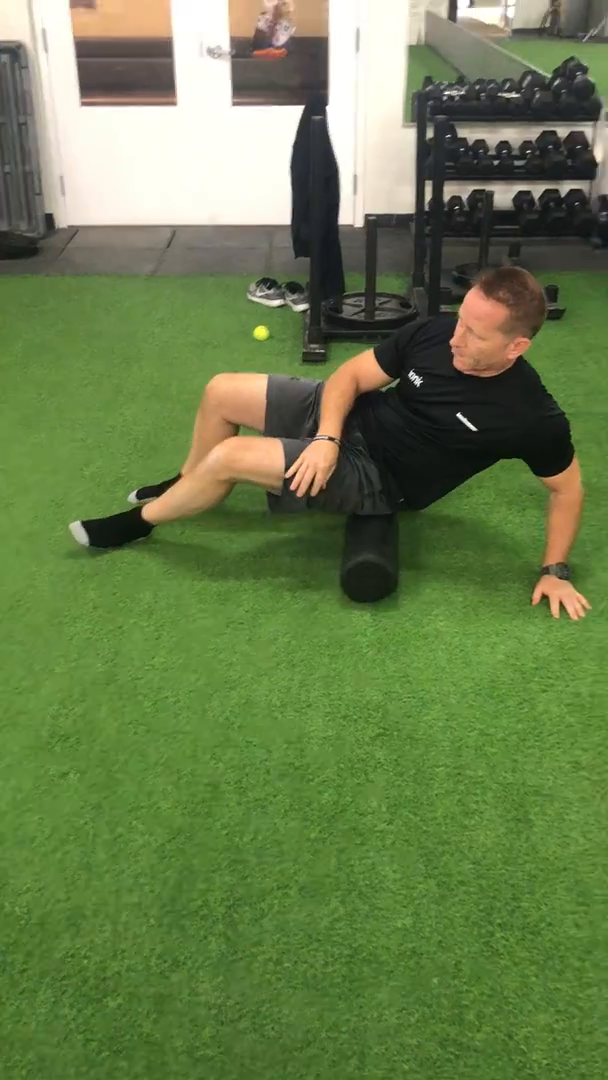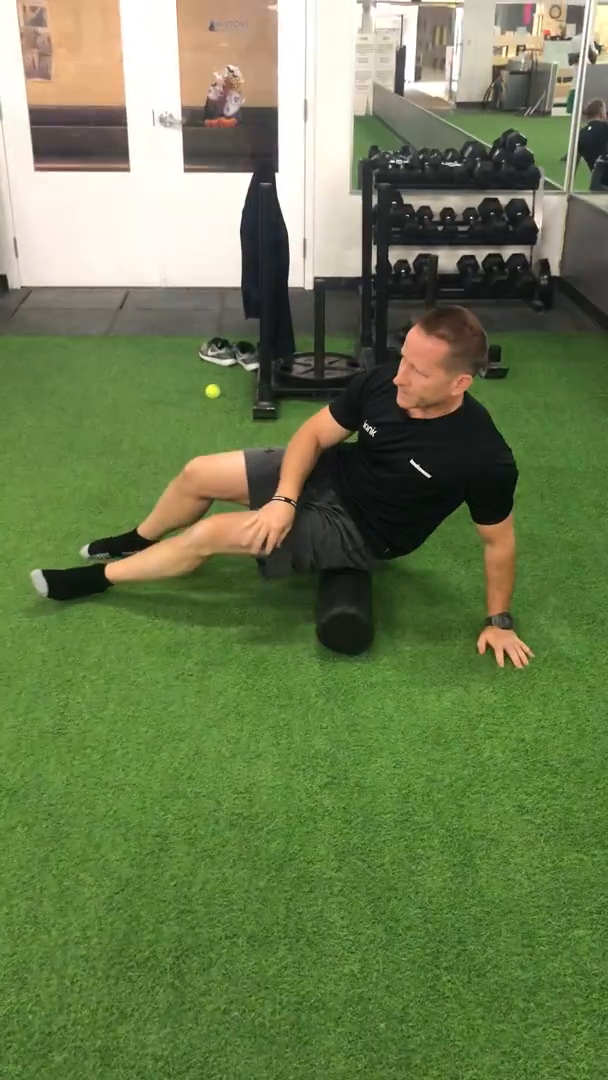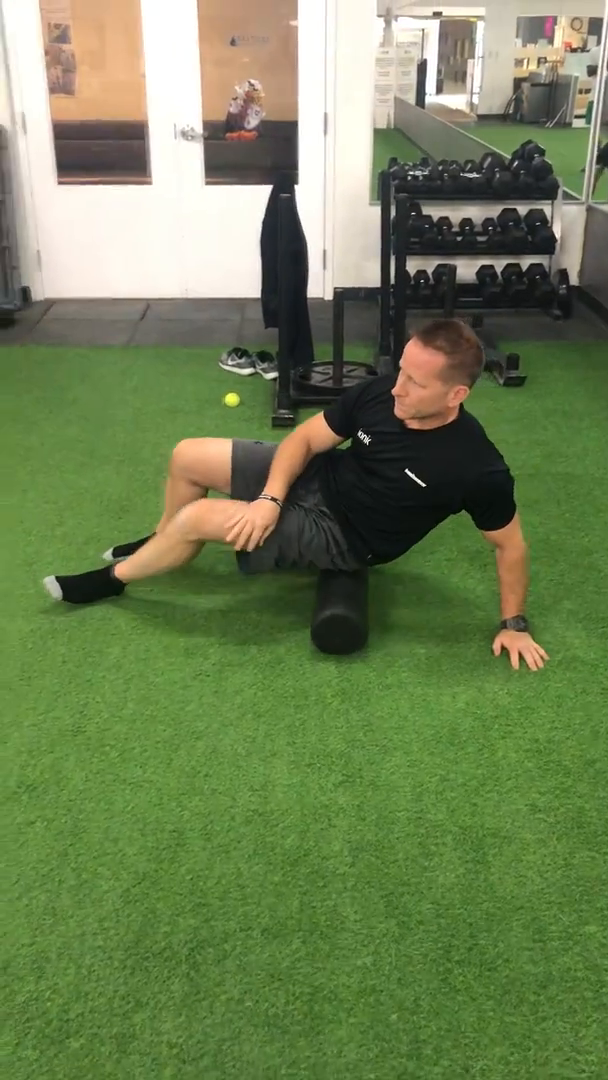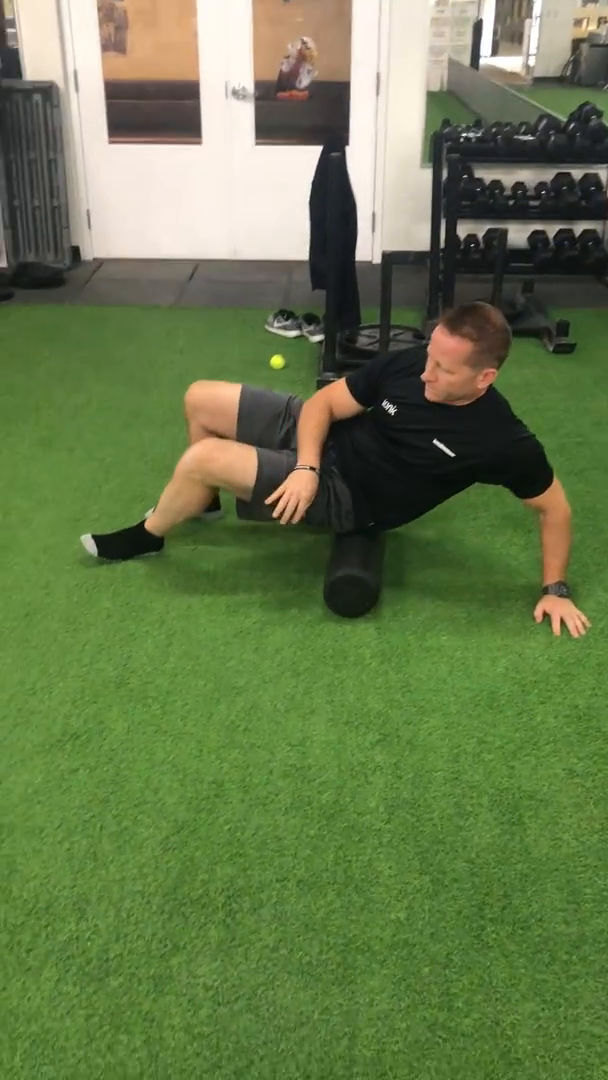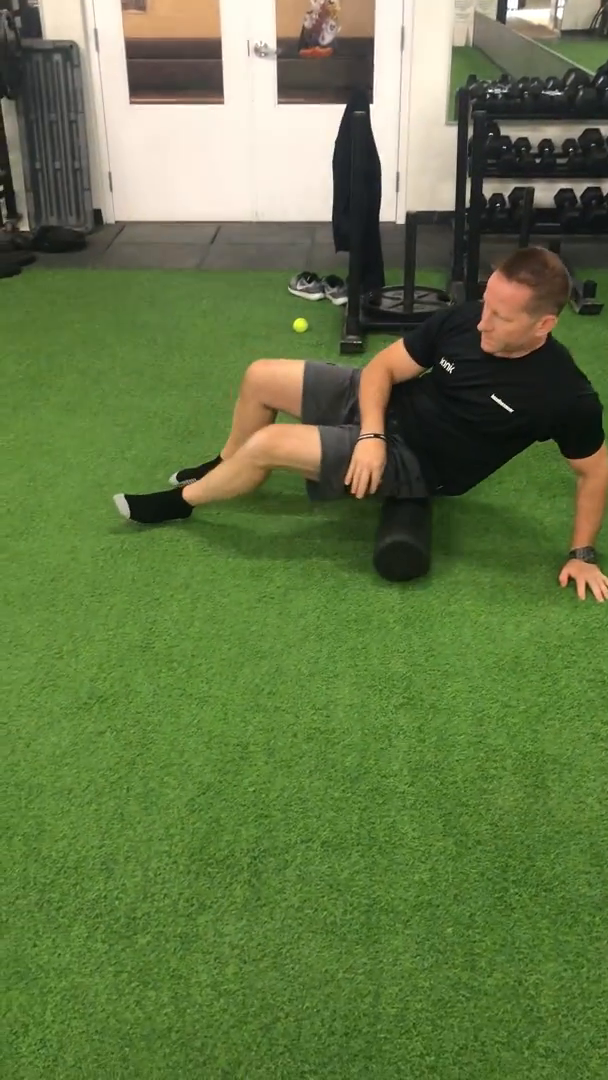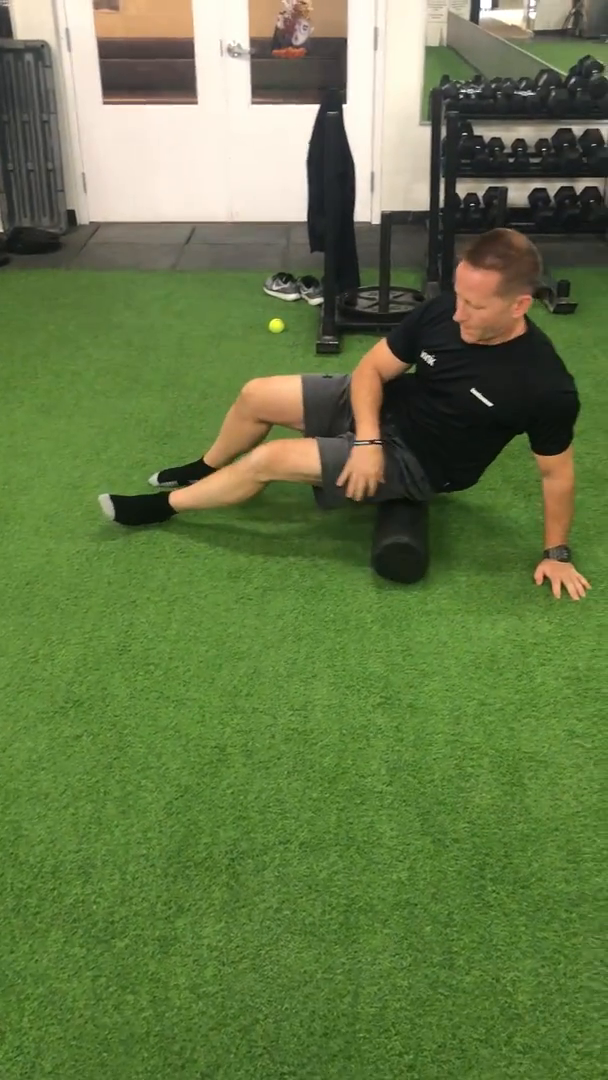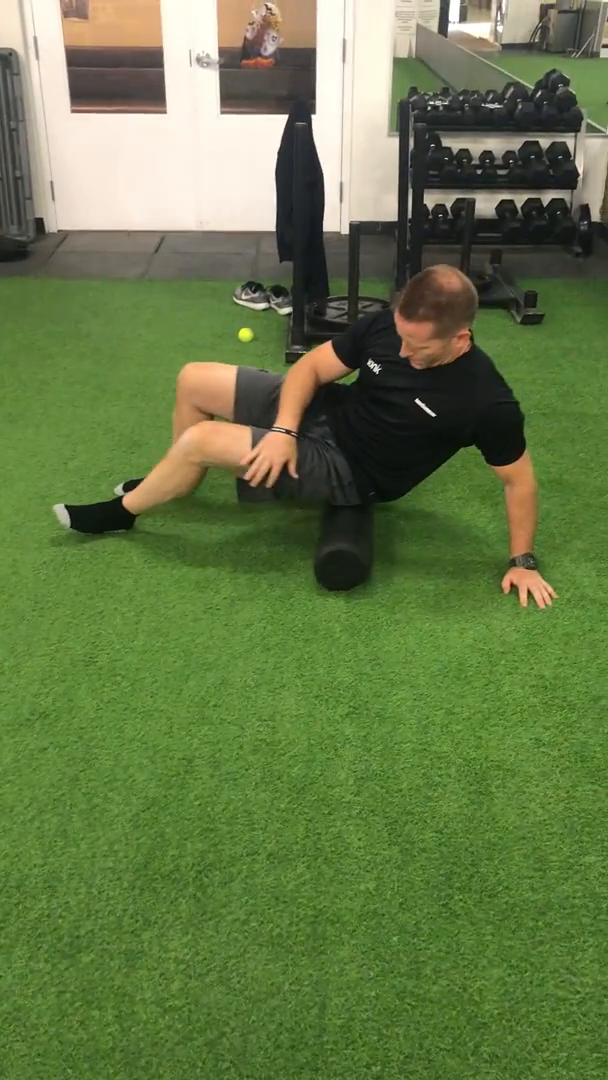
dt=0.5s
person 1, frame 1
left shoulder: (530, 415)
right shoulder: (434, 333)
left elbow: (567, 487)
right elbow: (352, 374)
left wrist: (555, 572)
right wrist: (327, 438)
left hip: (377, 476)
right hip: (350, 418)
left knee: (229, 459)
right knee: (222, 391)
left ankle: (139, 522)
right ankle: (184, 484)
person 1, frame 2
left shoulder: (482, 457)
right shoulder: (382, 383)
left elbow: (499, 541)
right elbow: (313, 434)
left wrist: (498, 621)
right wrist: (285, 499)
left hip: (358, 532)
right hip: (326, 476)
left knee: (212, 534)
right knee: (200, 473)
left ankle: (100, 578)
right ankle: (138, 540)
person 1, frame 3
left shoulder: (476, 469)
right shoulder: (379, 393)
left elbow: (509, 543)
right elbow: (306, 438)
left wrist: (513, 624)
right wrist: (270, 498)
left hip: (342, 535)
right hip: (315, 478)
left knee: (195, 517)
right knee: (186, 456)
left ankle: (113, 579)
right ankle: (159, 544)
person 1, frame 4
left shoulder: (502, 441)
right shoulder: (406, 365)
left elbow: (554, 507)
right elbow: (323, 402)
left wrist: (555, 588)
right wrist: (306, 468)
left hip: (346, 492)
right hip: (326, 438)
left knee: (201, 460)
right knee: (201, 399)
left ankle: (146, 536)
right ankle: (202, 502)
person 1, frame 5
left shoulder: (565, 396)
right shoulder: (463, 319)
right elbow: (382, 367)
right wrist: (372, 437)
left hip: (416, 462)
right hip: (388, 406)
left knee: (268, 446)
right knee: (261, 377)
left ankle: (180, 502)
right ankle: (222, 467)
person 1, frame 6
left shoulder: (544, 386)
right shoulder: (442, 312)
left elbow: (557, 473)
right elbow: (371, 369)
left wrist: (556, 554)
right wrist: (368, 441)
left hip: (416, 464)
right hip: (382, 408)
left knee: (269, 461)
right knee: (255, 396)
left ankle: (164, 505)
right ankle: (206, 468)
person 1, frame 7
left shoulder: (486, 402)
right shoulder: (389, 325)
left elbow: (519, 479)
right elbow: (313, 366)
left wrist: (522, 562)
right wrist: (284, 430)
left hip: (347, 470)
right hip: (324, 411)
left knee: (198, 440)
right knee: (193, 380)
left ankle: (121, 513)
right ankle: (169, 481)
